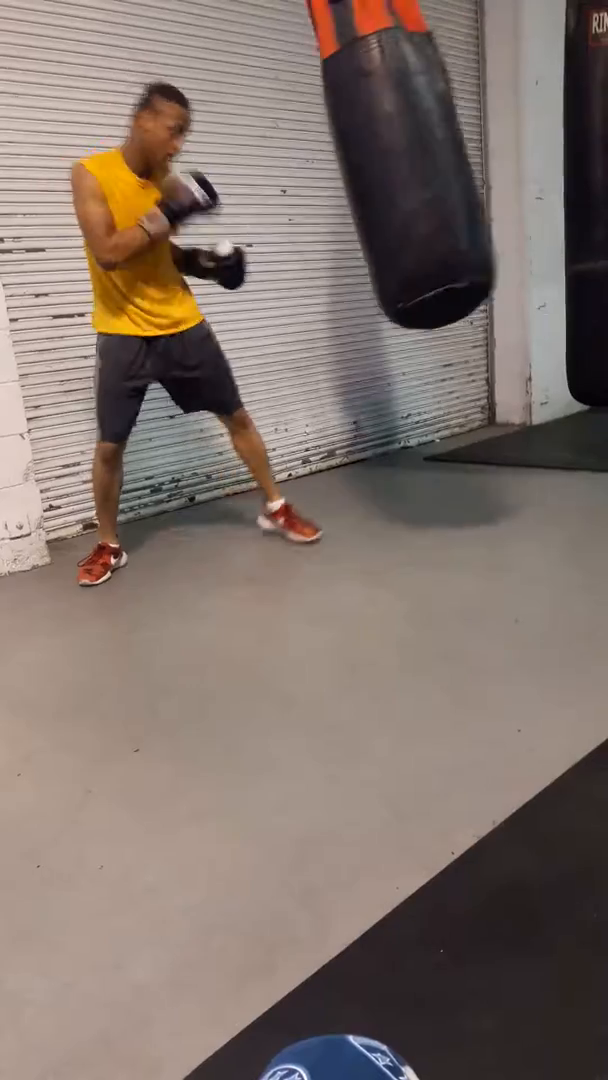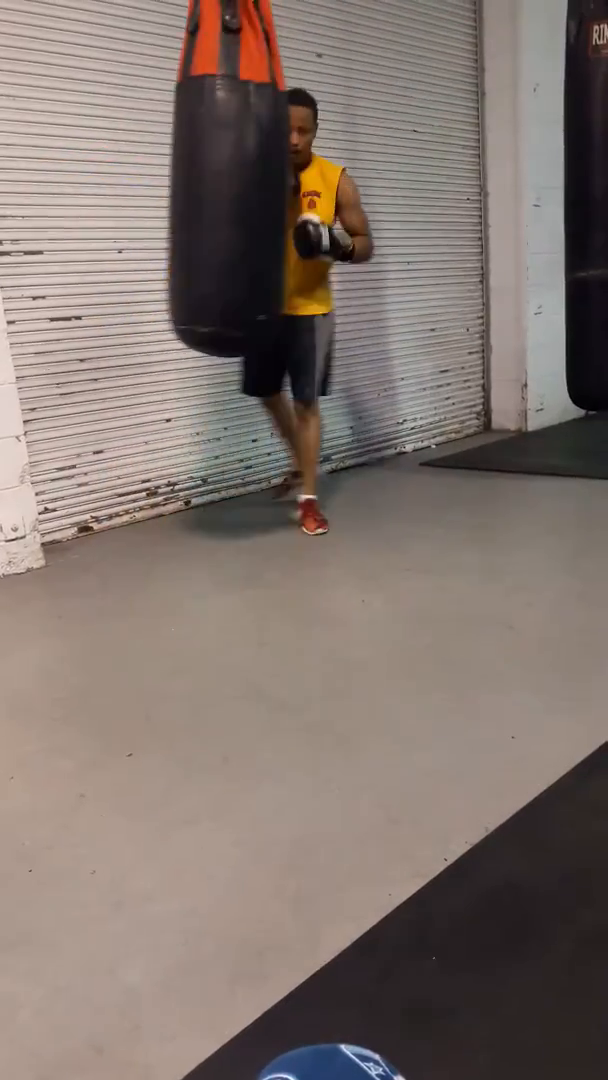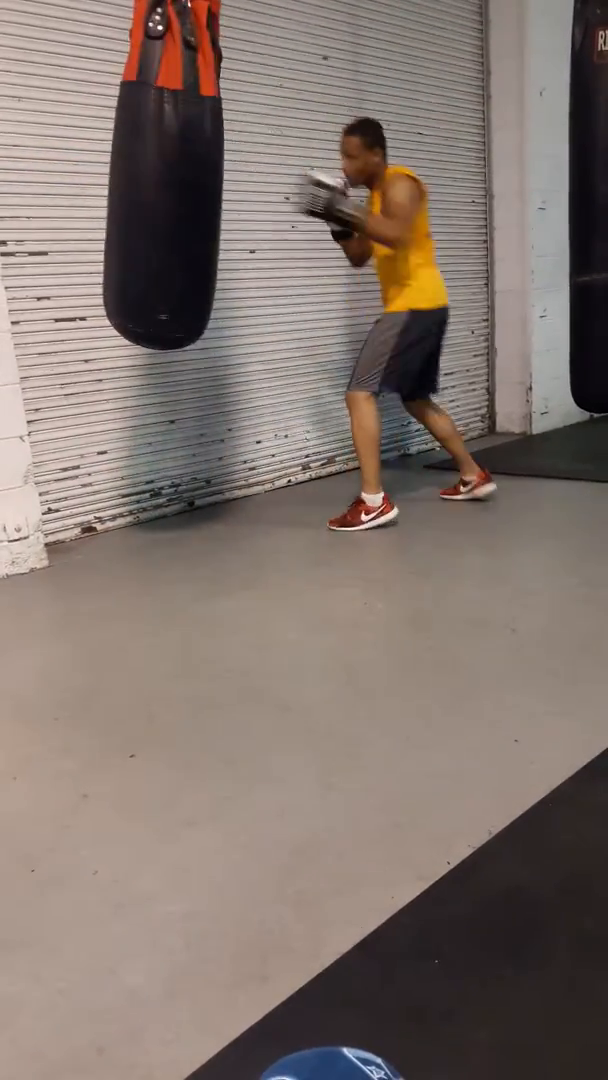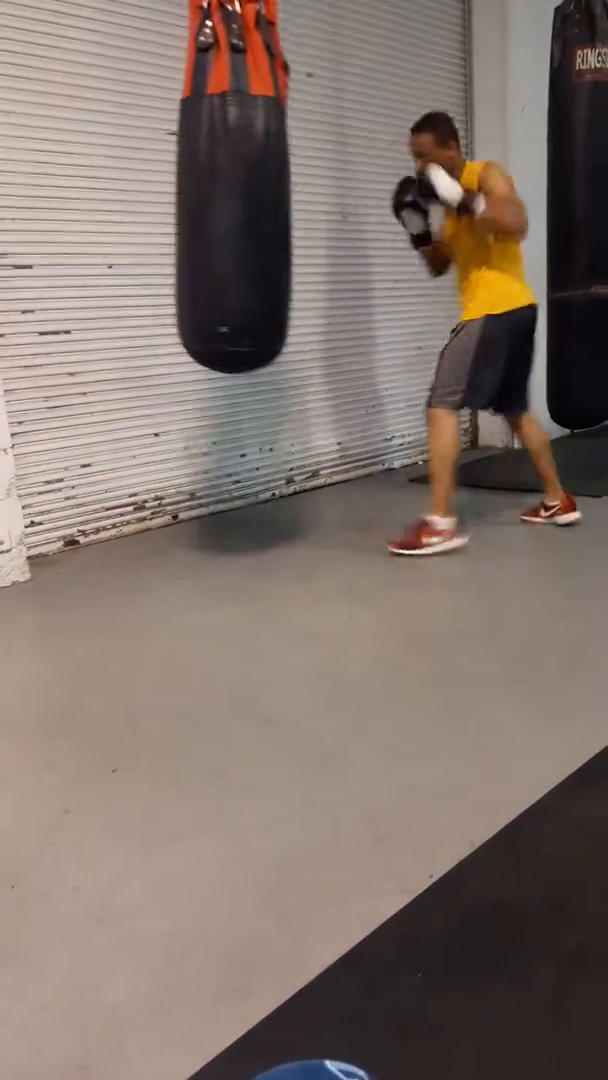
dt=0.7s
person 1, frame 1
left shoulder: (171, 180)
right shoulder: (91, 174)
right elbow: (107, 254)
left wrist: (203, 259)
right wrist: (164, 213)
left hip: (182, 323)
right hip: (124, 333)
left knee: (234, 414)
right knee: (110, 444)
left ankle: (276, 509)
right ankle: (109, 544)
person 1, frame 2
left shoulder: (338, 180)
left elbow: (364, 244)
left wrist: (333, 243)
left hip: (311, 309)
left knee: (306, 403)
right knee: (268, 395)
left ankle: (308, 499)
right ankle: (301, 468)
person 1, frame 3
left shoulder: (399, 184)
right shoulder: (373, 196)
left elbow: (396, 238)
right elbow: (358, 258)
left wrist: (345, 209)
right wrist: (339, 223)
left hip: (415, 307)
right hip: (424, 308)
left knee: (359, 393)
right knee: (416, 400)
left ankle: (373, 501)
right ankle: (474, 476)
person 1, frame 4
left shoulder: (487, 175)
right shoulder: (449, 197)
left elbow: (516, 224)
right elbow: (438, 265)
left wrist: (461, 198)
right wrist: (416, 226)
left hip: (498, 309)
right hip: (505, 311)
left knee: (441, 407)
right knee: (515, 410)
left ankle: (439, 523)
right ankle: (558, 501)
